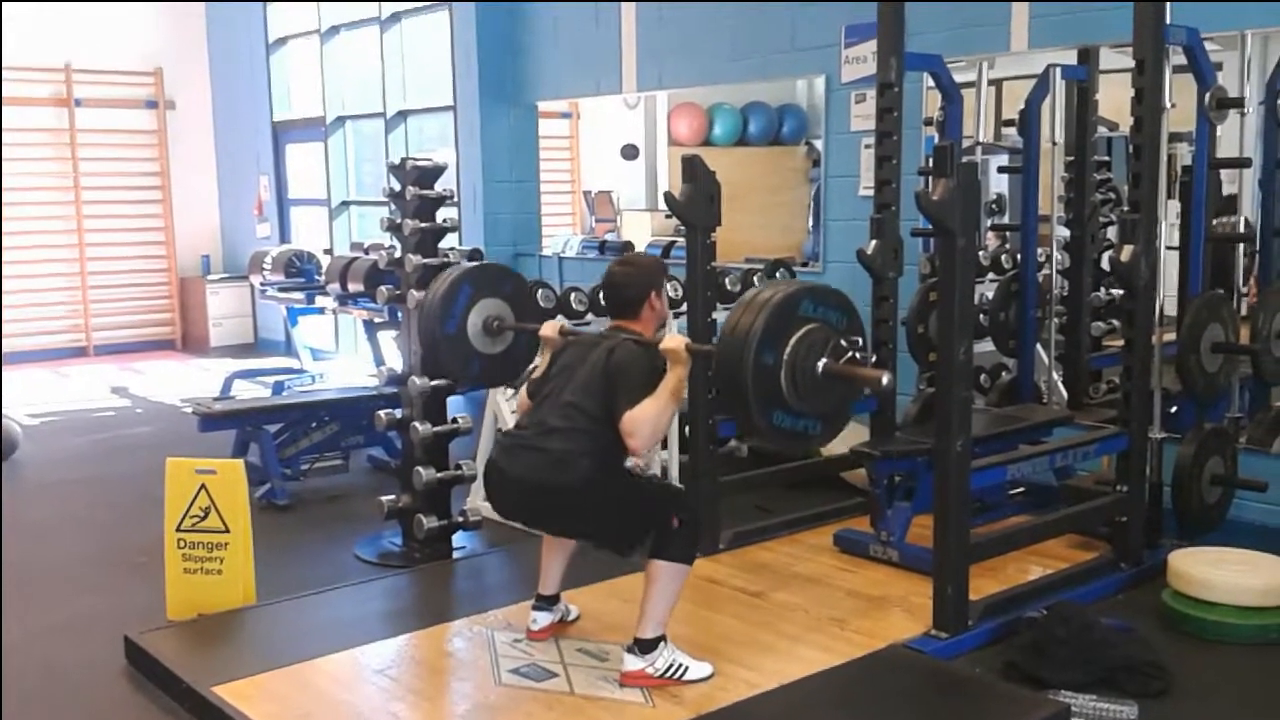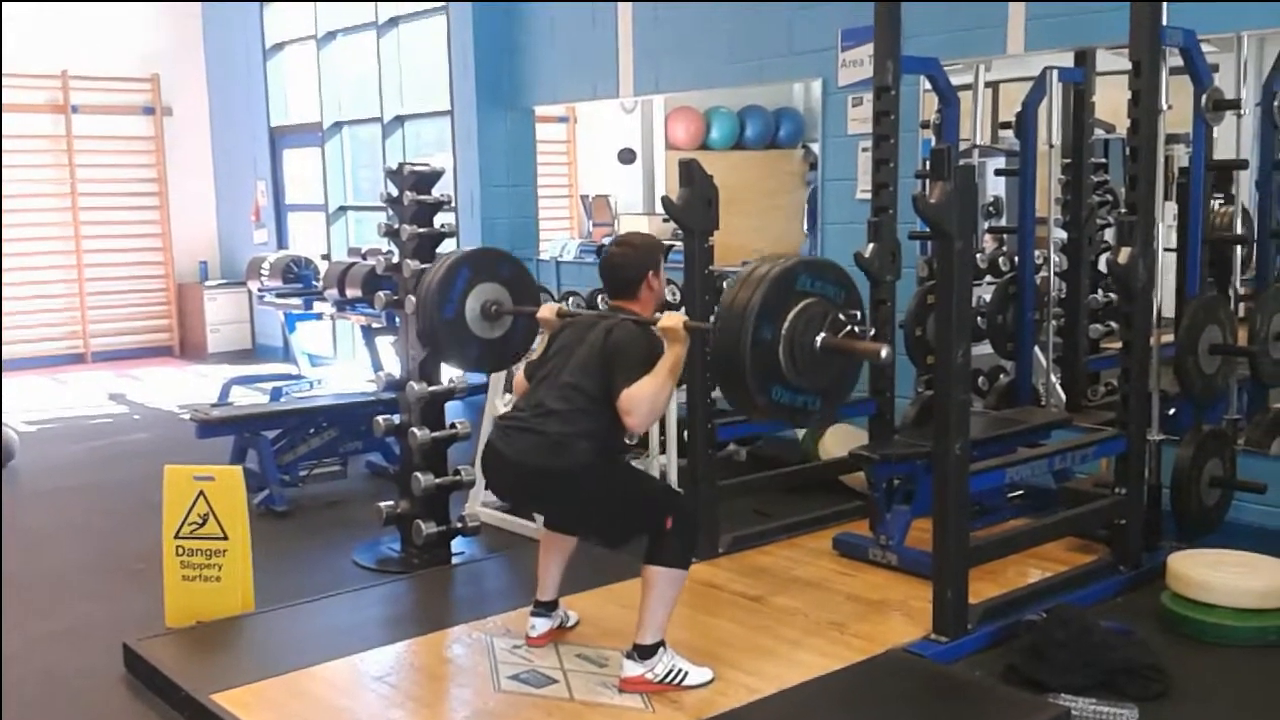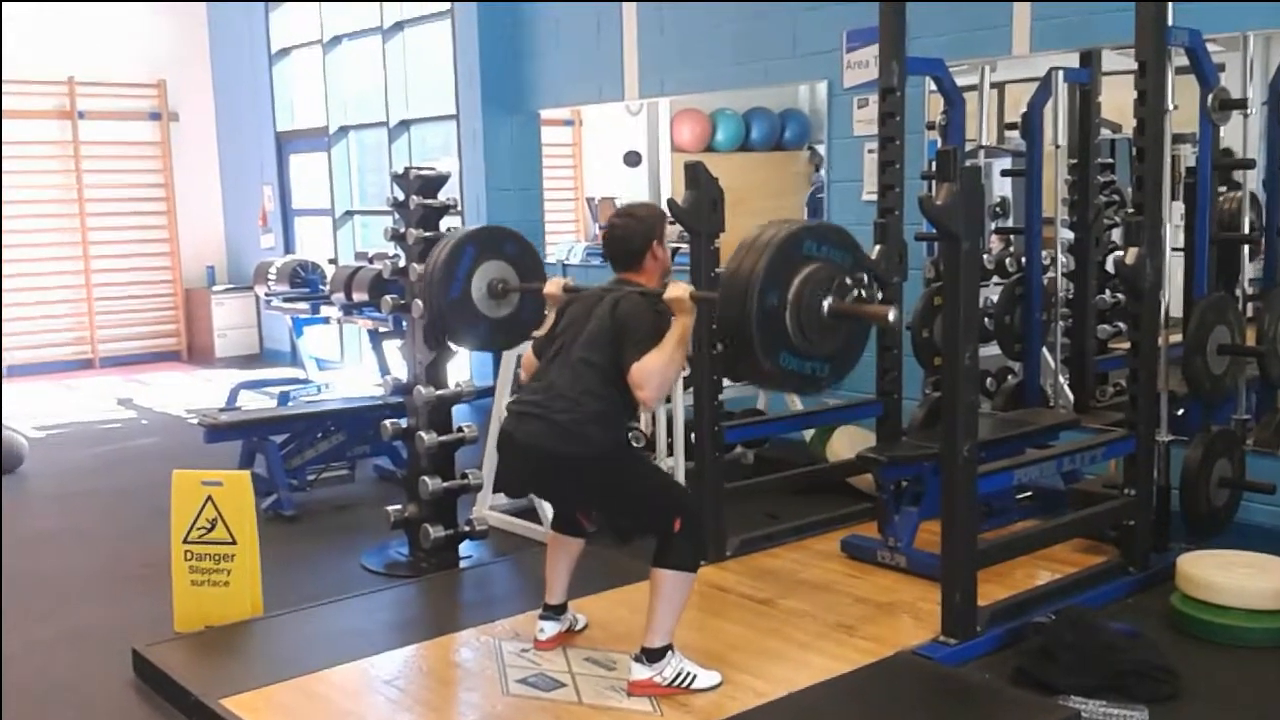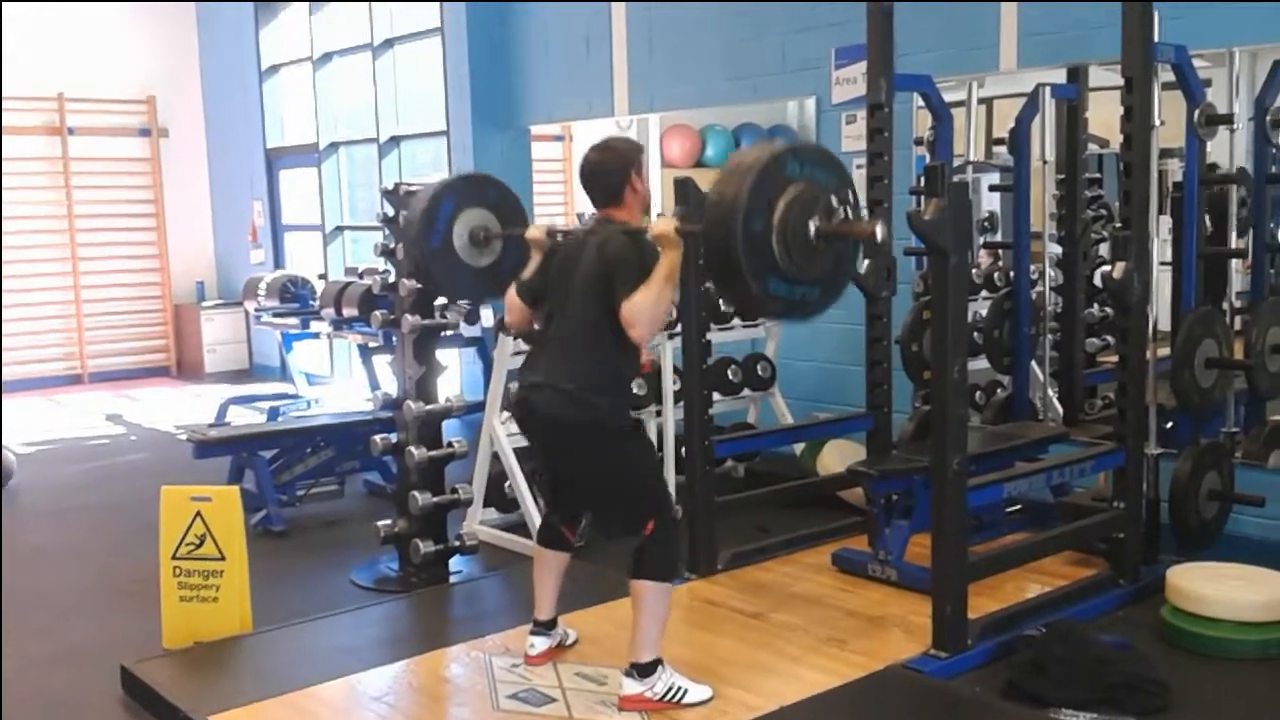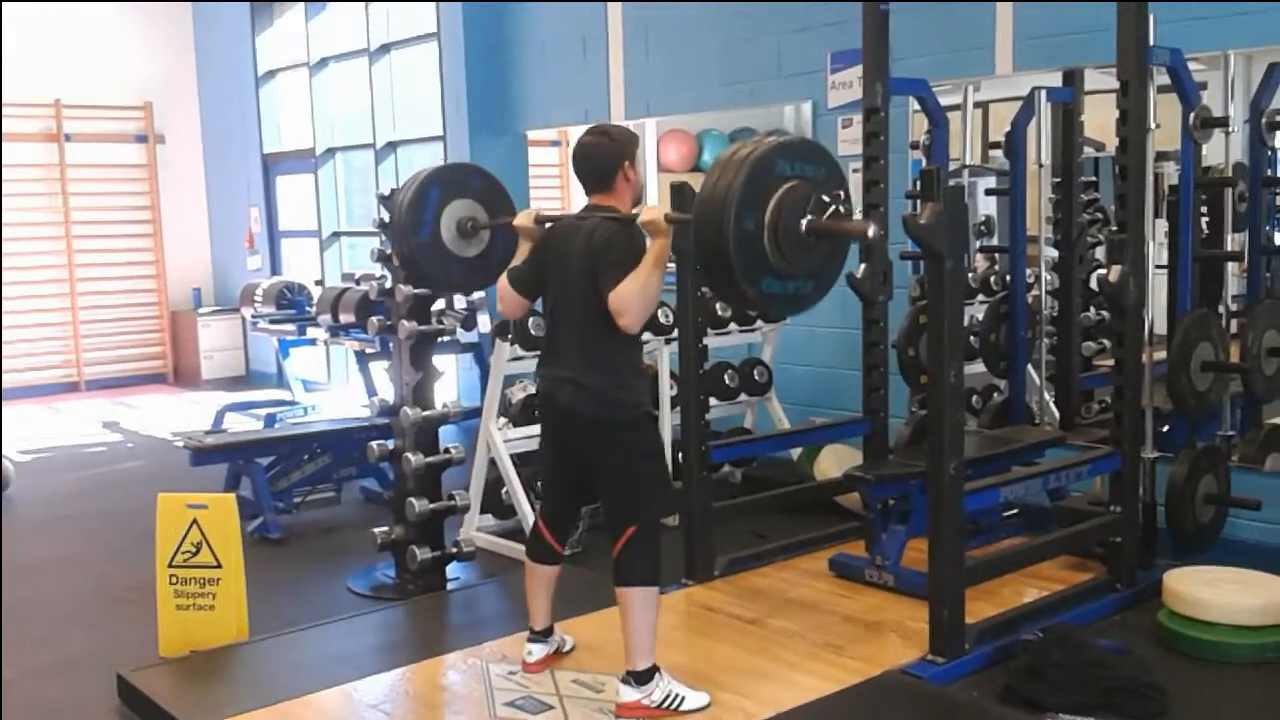
dt=0.3s
person 1, frame 1
left shoulder: (578, 345)
right shoulder: (638, 356)
right elbow: (638, 440)
right wrist: (677, 371)
left hip: (502, 476)
right hip: (548, 483)
right knee: (678, 517)
left ankle: (545, 609)
right ankle: (647, 654)
person 1, frame 2
left shoulder: (575, 326)
right shoulder: (636, 337)
right elbow: (636, 417)
right wrist: (675, 349)
left hip: (500, 458)
right hip: (549, 465)
left knee: (572, 493)
right knee: (674, 519)
left ankle: (544, 614)
right ankle: (646, 660)
person 1, frame 3
left shoulder: (583, 300)
right shoulder: (643, 307)
left elbow: (529, 370)
right elbow: (647, 389)
right wrist: (683, 320)
left hip: (517, 438)
right hip: (570, 444)
left knee: (577, 501)
right knee: (682, 522)
left ankle: (553, 619)
right ankle: (655, 664)
person 1, frame 4
left shoulder: (566, 245)
right shoulder: (629, 246)
left elbow: (515, 316)
right elbow: (640, 325)
left wrist: (537, 255)
right wrist: (670, 255)
left hip: (536, 402)
right hip: (589, 412)
left knee: (563, 514)
right knee: (656, 527)
left ankle: (543, 633)
right ankle: (645, 676)
person 1, frame 5
left shoulder: (556, 234)
right shoulder: (618, 234)
left elbow: (509, 304)
right elbow: (628, 313)
left wrist: (525, 242)
right wrist: (659, 243)
left hip: (559, 398)
right hip: (611, 407)
left knee: (554, 516)
right knee: (636, 532)
left ankle: (540, 640)
